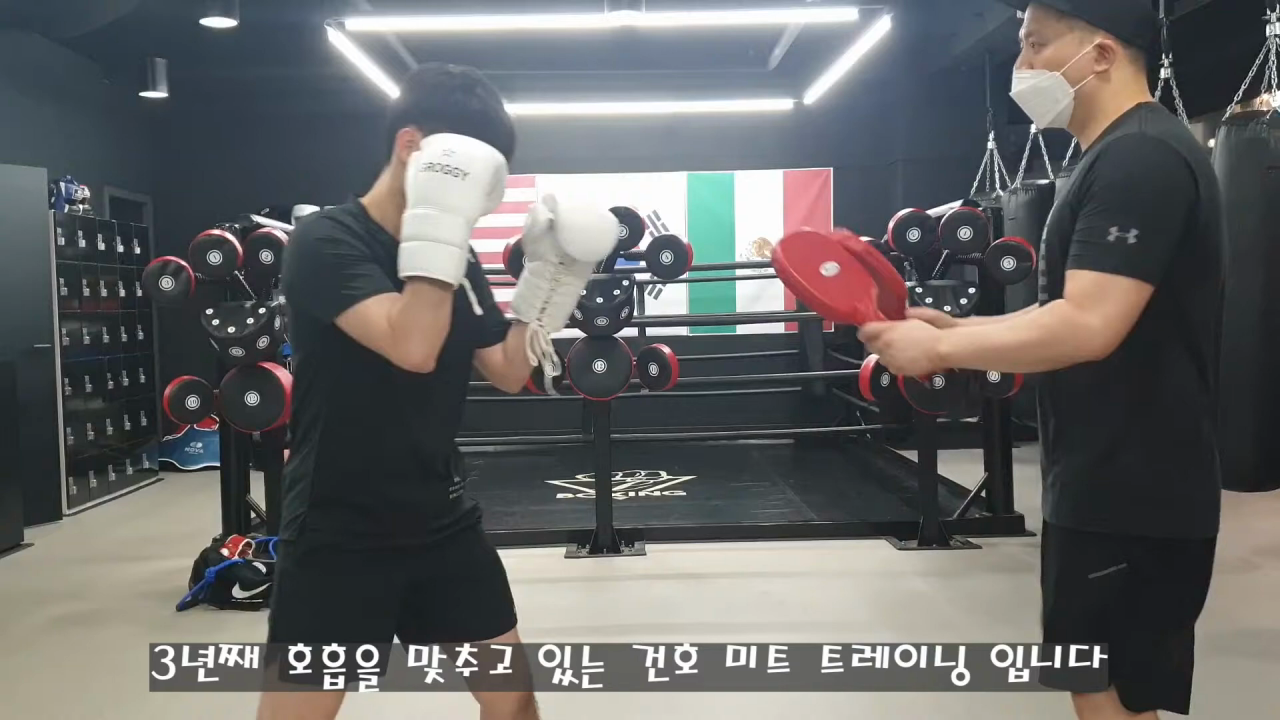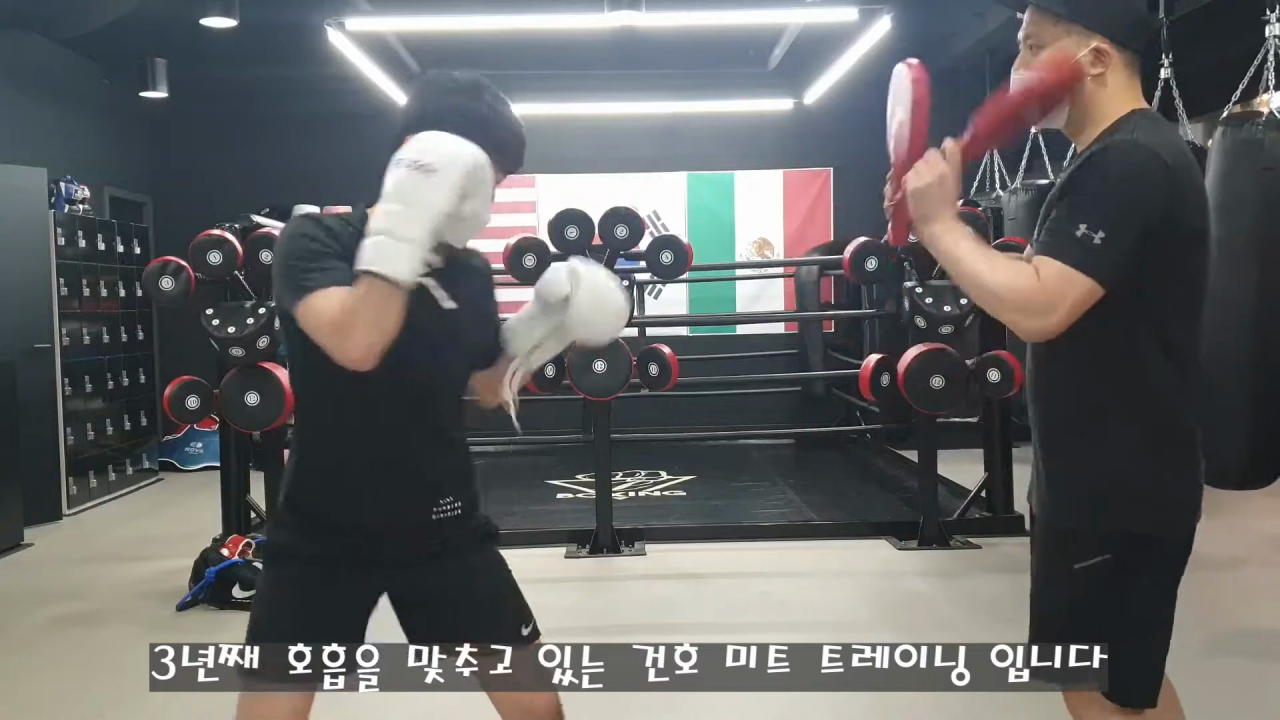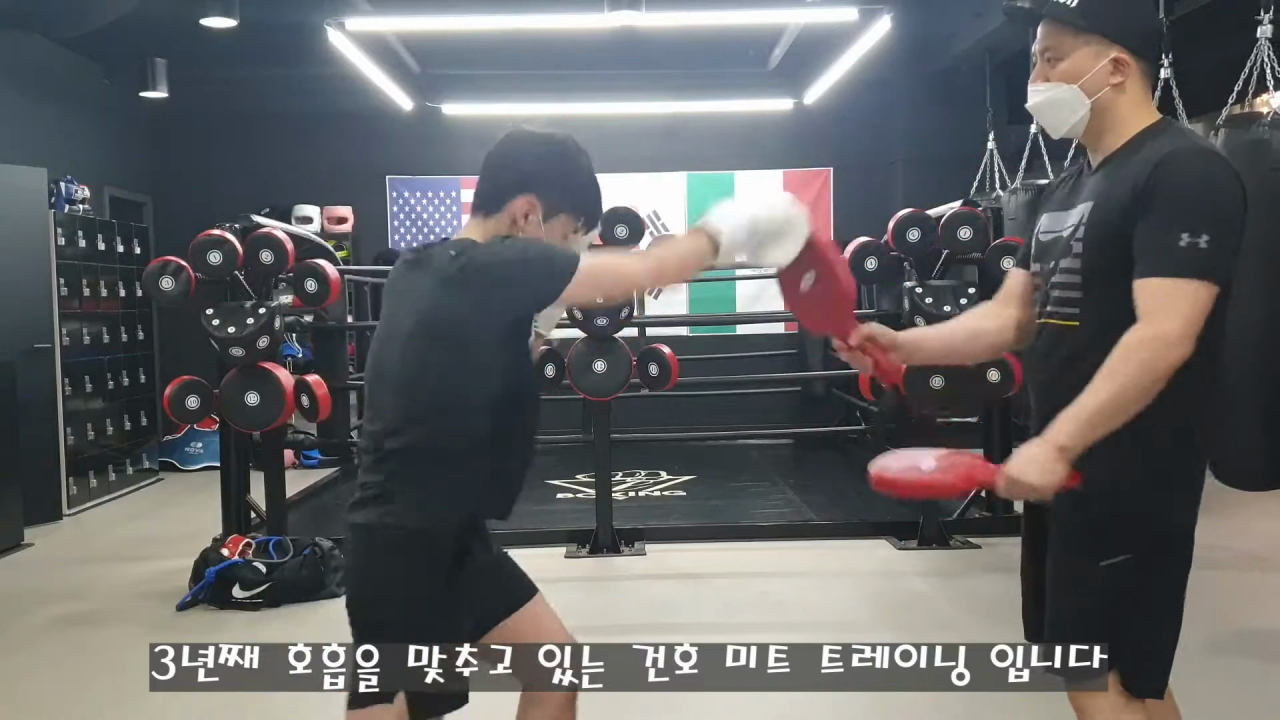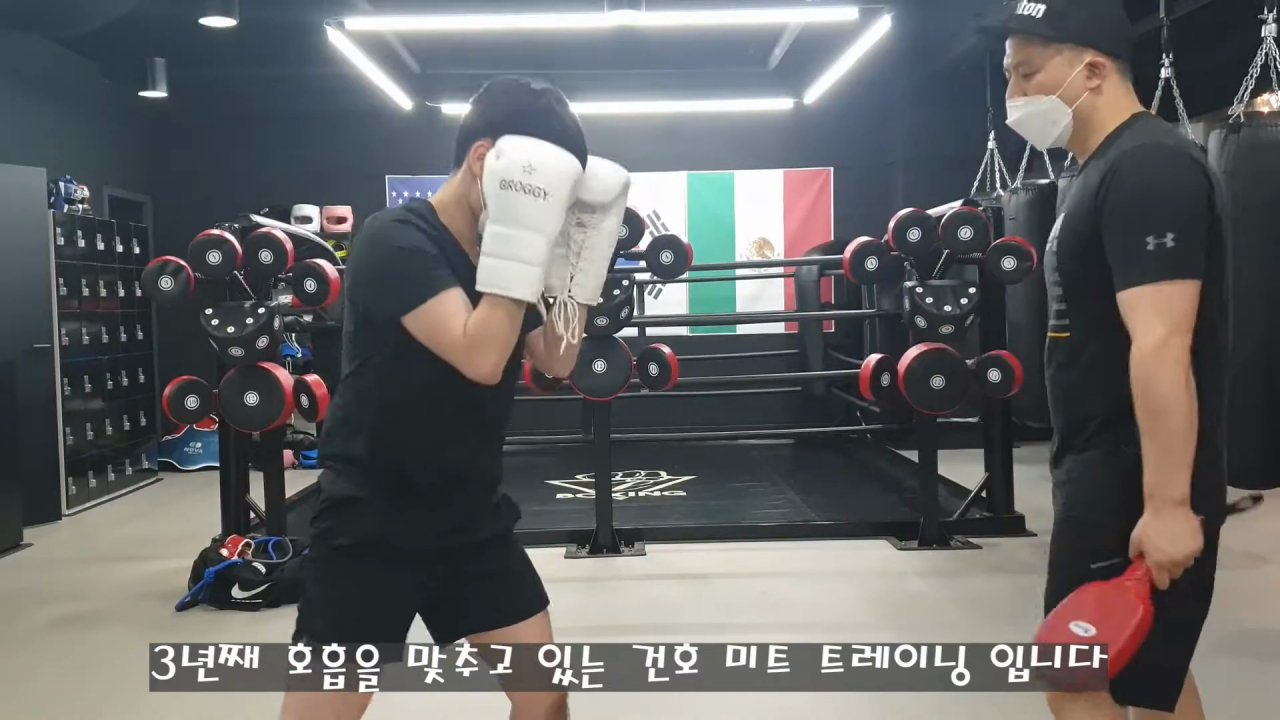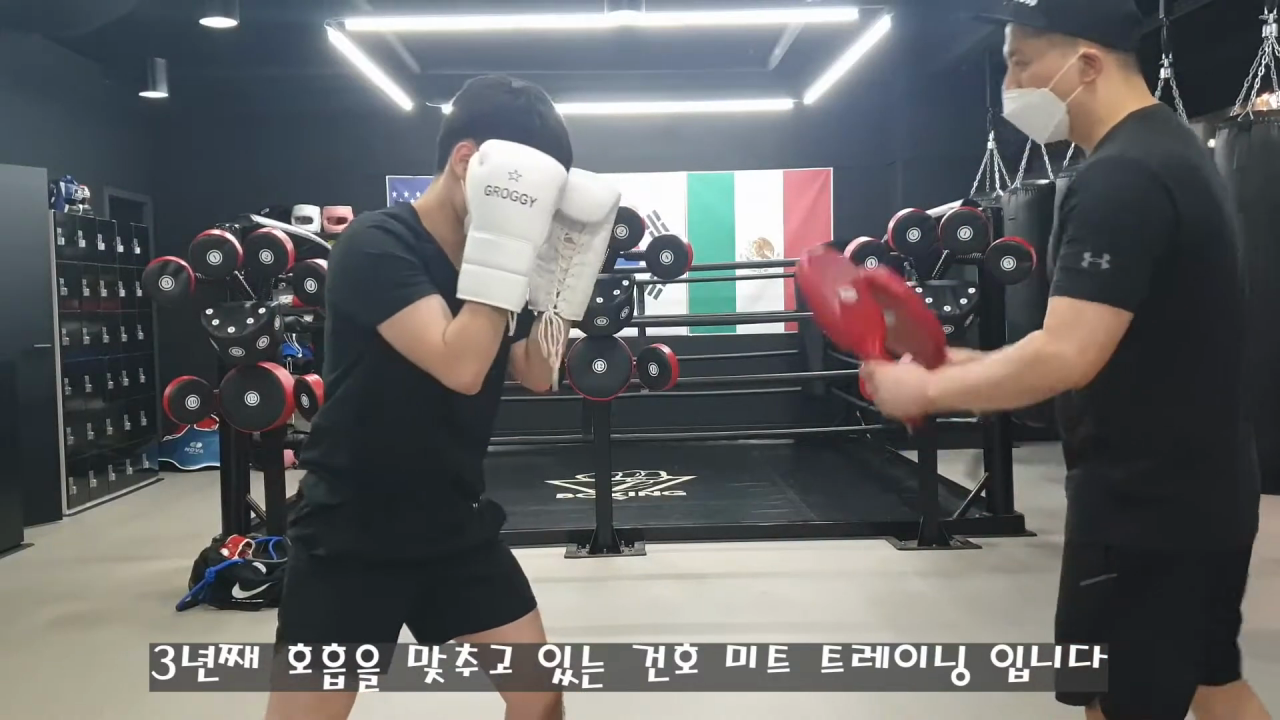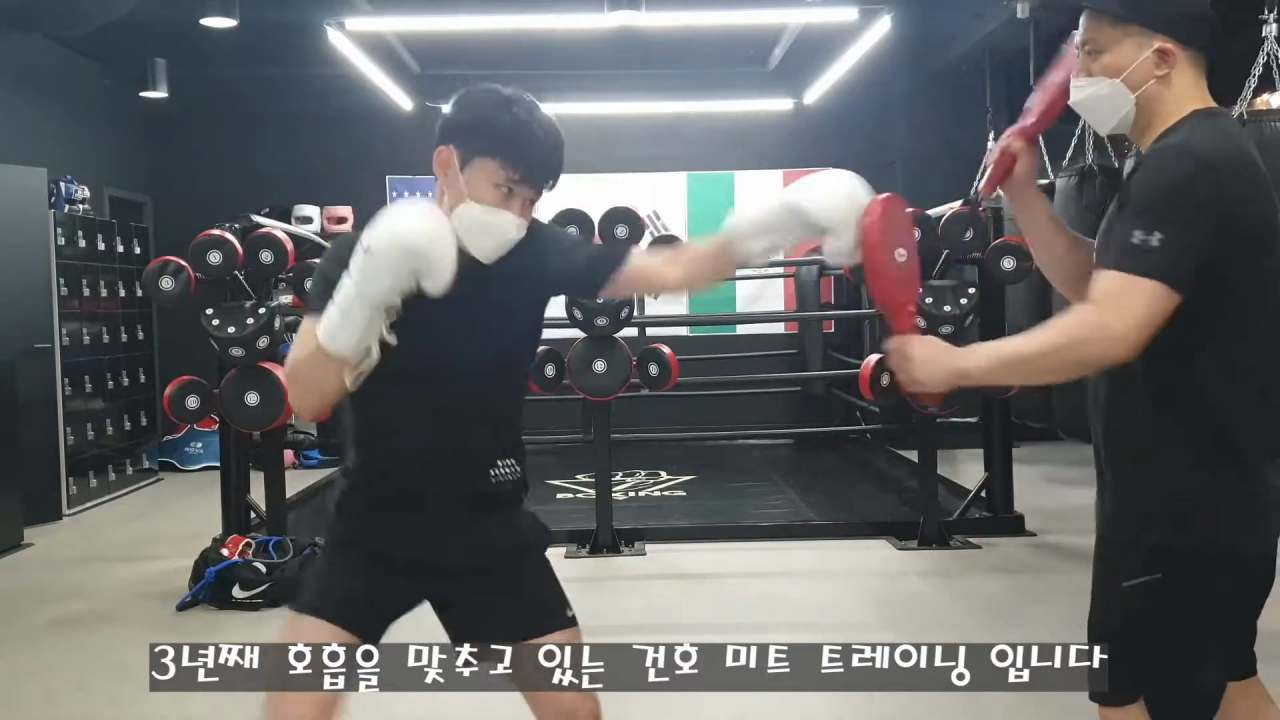
dt=0.5s
person 1, frame 1
left shoulder: (1143, 159)
right shoulder: (1119, 159)
left elbow: (1089, 326)
left wrist: (938, 348)
right wrist: (963, 330)
left hip: (1134, 489)
right hip: (1103, 482)
person 1, frame 2
left shoulder: (1133, 163)
right shoulder: (1107, 161)
left elbow: (1039, 308)
right elbow: (1041, 287)
left wrist: (941, 223)
right wrist: (940, 219)
left hip: (1123, 482)
right hip: (1094, 474)
person 1, frame 3
left shoulder: (1181, 173)
right shoulder: (1076, 182)
left elbow: (1165, 335)
right elbow: (1015, 311)
left wrist: (1055, 446)
right wrist: (905, 345)
left hip: (1123, 484)
right hip: (1061, 476)
person 1, frame 4
left shoulder: (1149, 168)
right shoulder: (1104, 174)
left elbow: (1162, 346)
left wrist: (1168, 502)
left hip: (1129, 488)
right hip: (1109, 476)
person 1, frame 5
left shoulder: (1122, 178)
right shoulder: (1164, 155)
left elbow: (1068, 356)
left wrist: (925, 389)
right wrist: (982, 362)
left hip: (1145, 499)
right hip: (1199, 487)
person 1, frame 6
left shoulder: (1187, 167)
right shoulder: (1185, 161)
left elbow: (1111, 329)
right elbow: (1098, 287)
left wrist: (956, 363)
right wrist: (1025, 200)
left hip: (1182, 501)
right hip: (1204, 490)
person 2, frame 1
left shoulder: (454, 259)
right shoulder: (326, 240)
left elbow: (509, 372)
right elbow: (413, 347)
left wrist: (552, 274)
right wrist: (442, 221)
left hip: (440, 520)
right hip: (339, 533)
person 2, frame 2
left shoulder: (468, 271)
right shoulder: (314, 240)
right elbow: (355, 346)
left wrist: (545, 326)
right wrist: (405, 222)
left hip: (445, 533)
right hip: (322, 538)
person 2, frame 3
left shoulder: (421, 271)
right shoulder: (496, 267)
right elbow: (631, 274)
right wrist: (733, 228)
left hip: (441, 538)
right hip: (406, 556)
person 2, frame 4
left shoulder: (494, 249)
right shoulder: (395, 239)
left elbow: (556, 361)
right elbow: (480, 358)
left wrist: (586, 241)
right wrist: (523, 232)
left hip: (471, 519)
right hip: (369, 526)
person 2, frame 5
left shoulder: (475, 255)
right shoulder: (374, 246)
left elbow: (536, 372)
right elbow: (460, 367)
right wrist: (506, 244)
left hip: (454, 525)
right hip: (350, 533)
person 2, frame 6
left shoulder: (535, 251)
right shoulder: (359, 257)
left elbow: (669, 269)
right elbow: (307, 398)
left wrist: (783, 221)
right wrist: (365, 295)
left hip: (488, 527)
right hip: (373, 532)
